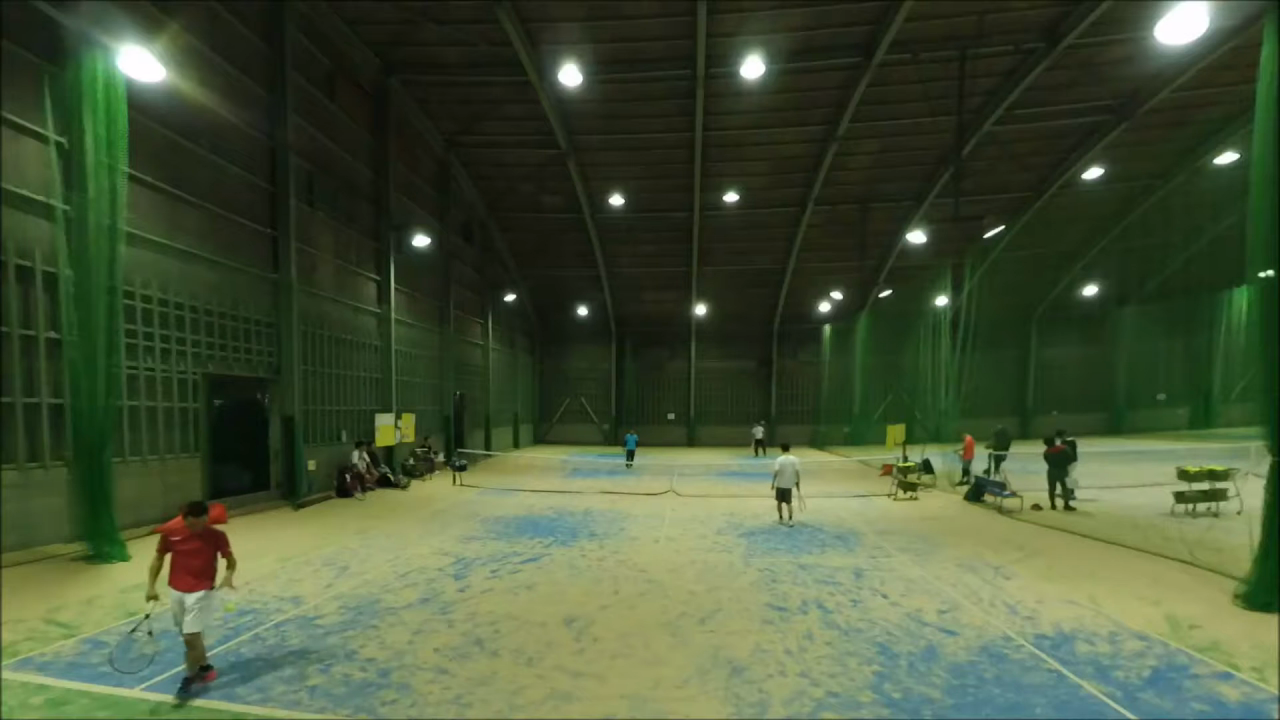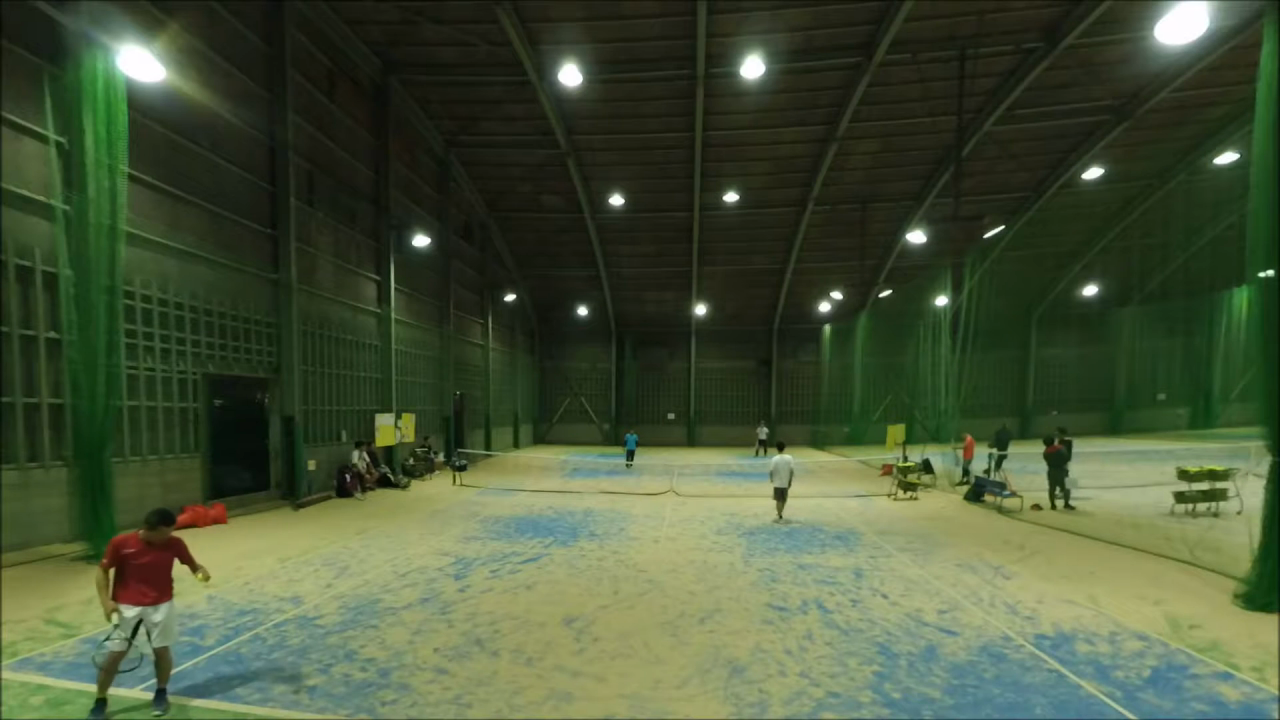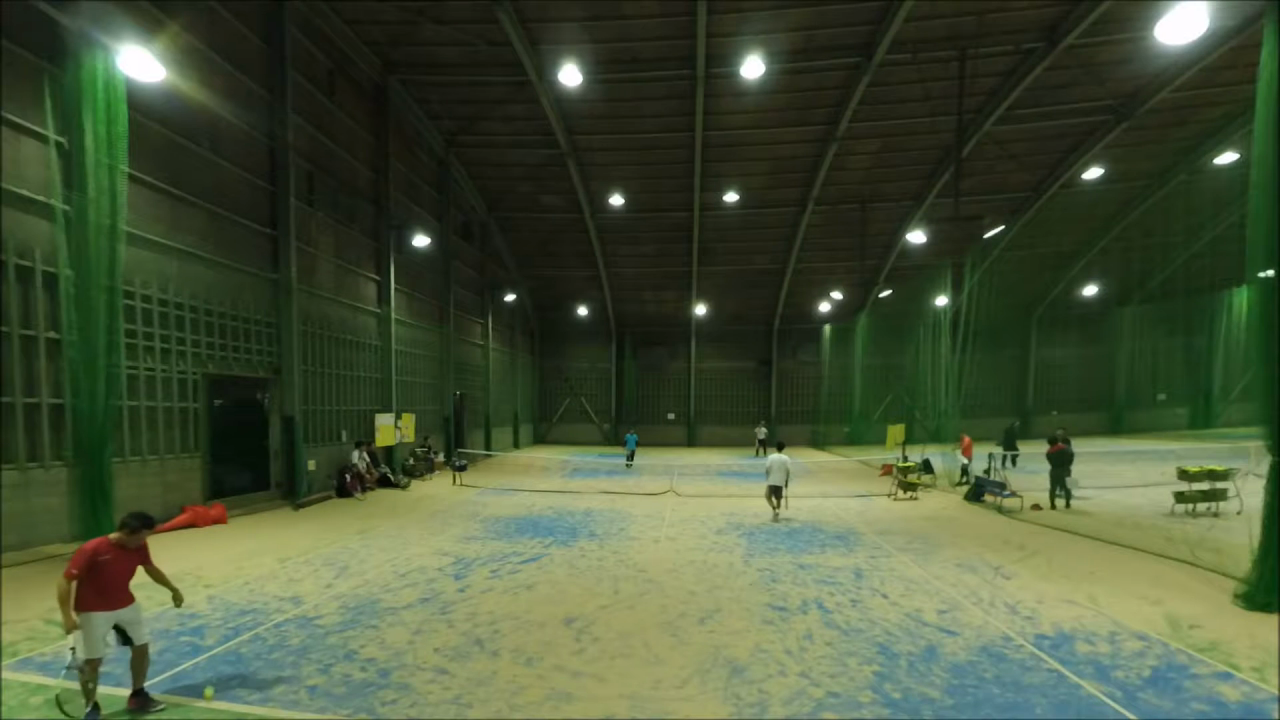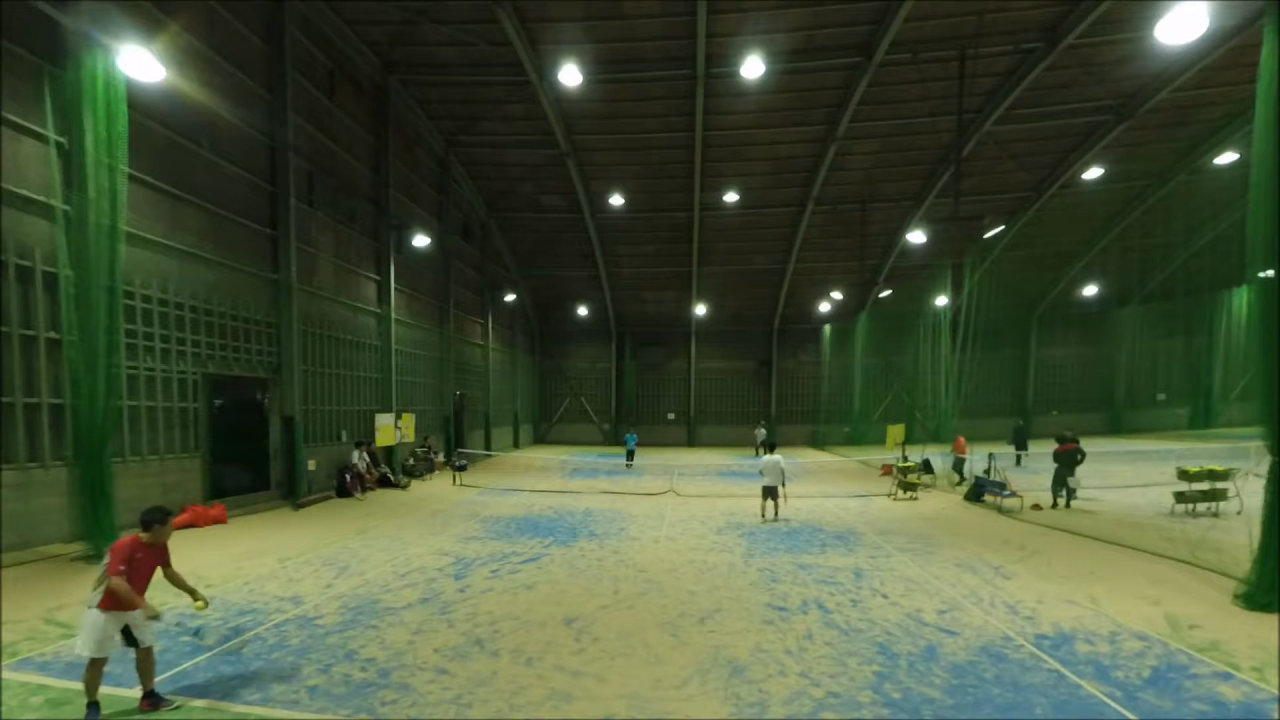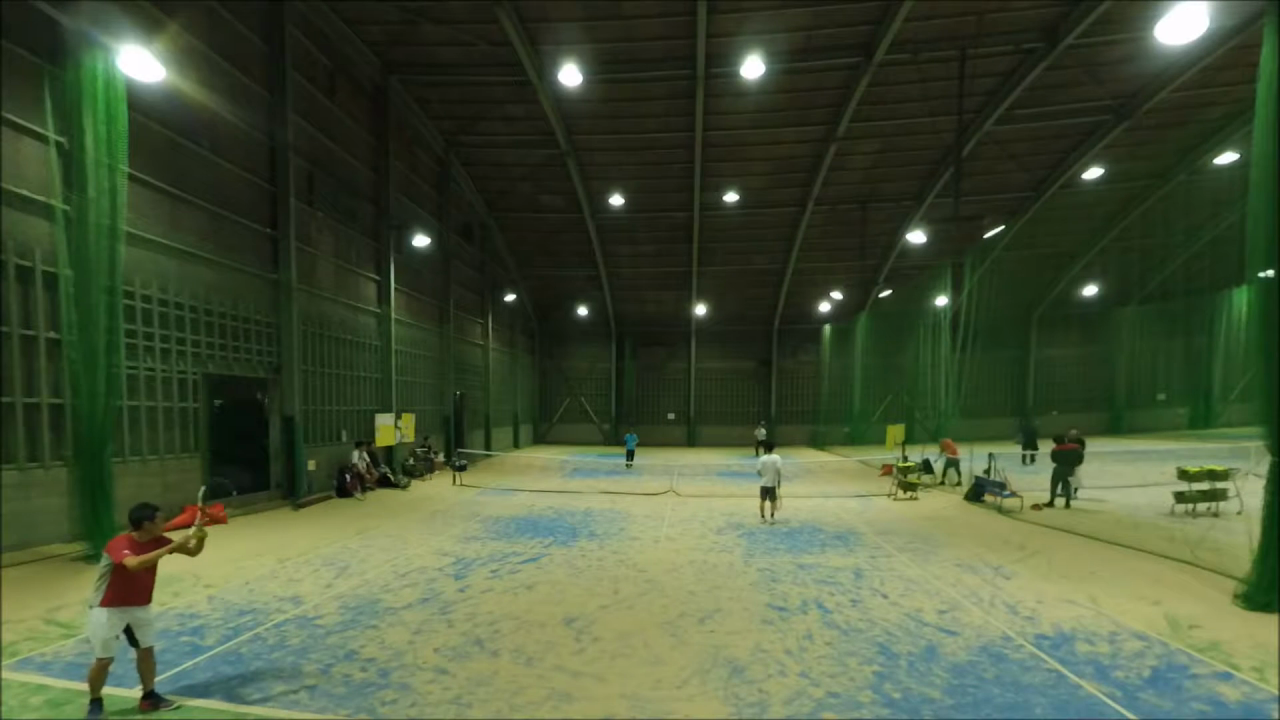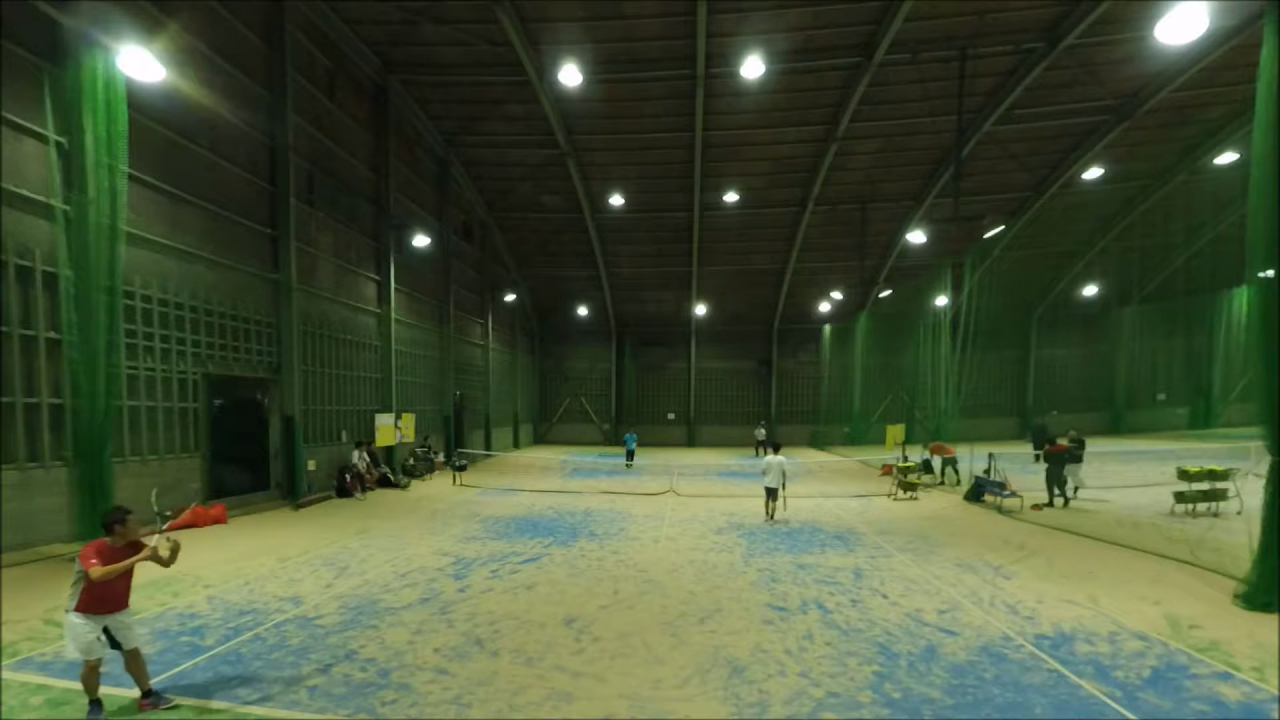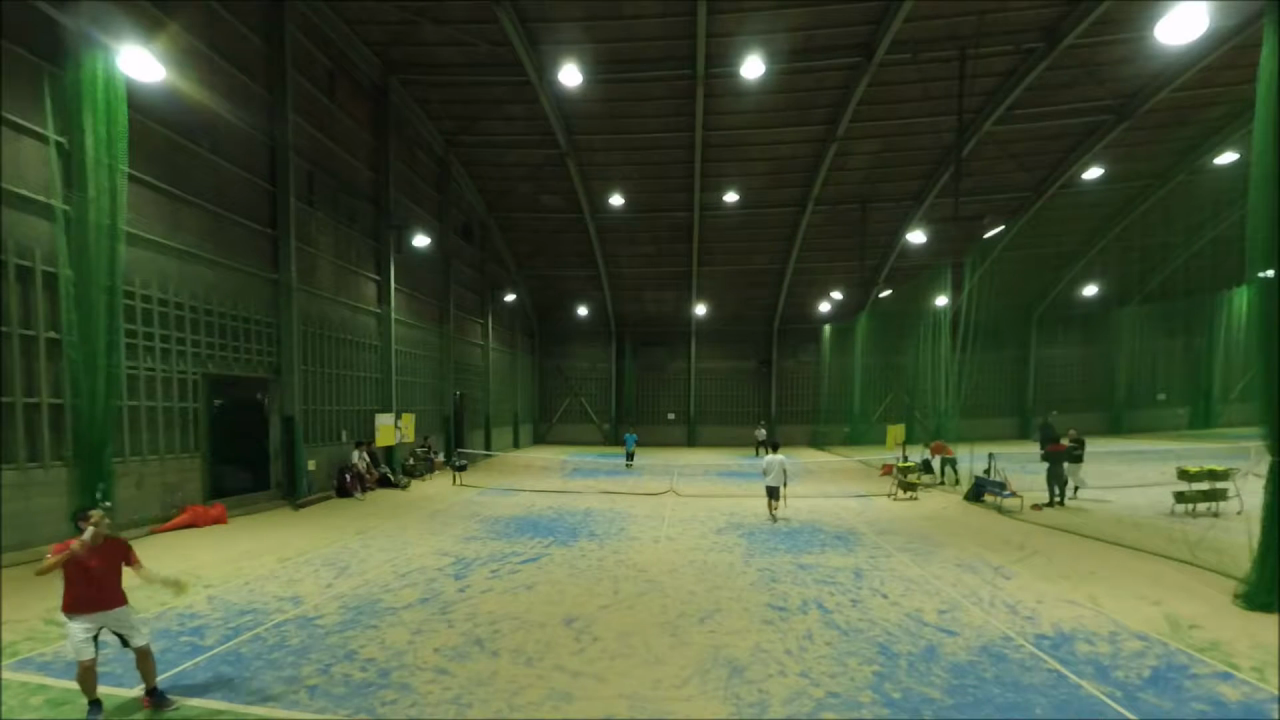
dt=0.5s
person 1, frame 1
left shoulder: (217, 536)
right shoulder: (171, 534)
left elbow: (230, 560)
right elbow: (159, 557)
left wrist: (228, 577)
right wrist: (151, 586)
left hip: (201, 592)
right hip: (176, 590)
left knee: (191, 636)
right knee: (188, 634)
left ankle: (189, 679)
right ankle: (205, 668)
person 1, frame 2
left shoulder: (175, 544)
right shoulder: (120, 543)
left elbow: (192, 565)
right elbow: (102, 571)
left wrist: (200, 571)
right wrist: (105, 601)
left hip: (160, 604)
right hip: (125, 605)
left knee: (162, 650)
right knee: (114, 655)
left ankle: (161, 693)
right ankle: (100, 702)
person 1, frame 3
left shoulder: (139, 547)
right shoulder: (91, 550)
left elbow: (151, 568)
right elbow: (65, 582)
left wrist: (173, 589)
right wrist: (67, 617)
left hip: (126, 606)
right hip: (93, 612)
left knee: (141, 648)
right knee: (93, 661)
left ankle: (138, 695)
person 1, frame 4
left shoulder: (160, 547)
right shoulder: (124, 547)
left elbow: (169, 573)
right elbow: (117, 583)
left wrist: (193, 593)
right wrist: (145, 606)
left hip: (135, 608)
right hip: (107, 609)
left knee: (146, 651)
right knee: (97, 660)
left ankle: (149, 696)
person 1, frame 5
left shoulder: (157, 541)
right shoulder: (119, 545)
left elbow: (193, 552)
right elbow: (135, 564)
left wrist: (200, 539)
right wrist: (171, 547)
left hip: (139, 607)
right hip: (108, 609)
left knee: (146, 651)
right knee: (104, 660)
left ankle: (149, 696)
right ankle: (95, 702)
person 1, frame 6
left shoulder: (134, 546)
right shoulder: (91, 551)
left elbow: (166, 563)
right elbow: (98, 575)
left wrist: (173, 551)
right wrist: (138, 558)
left hip: (118, 611)
right hip: (85, 615)
left knee: (133, 652)
right knee: (93, 662)
left ankle: (148, 695)
person 1, frame 7
left shoulder: (119, 545)
right shoulder: (66, 549)
left elbow: (139, 569)
right elbow: (40, 571)
left wrist: (164, 581)
right wrist: (67, 554)
left hip: (117, 609)
right hip: (80, 616)
left knee: (143, 649)
right knee: (86, 664)
left ankle: (153, 694)
